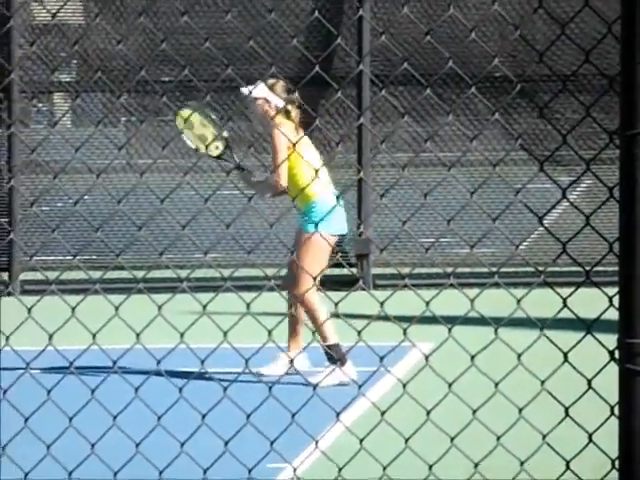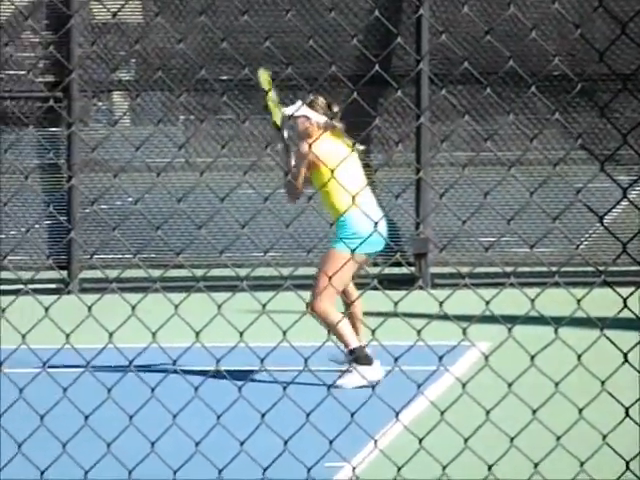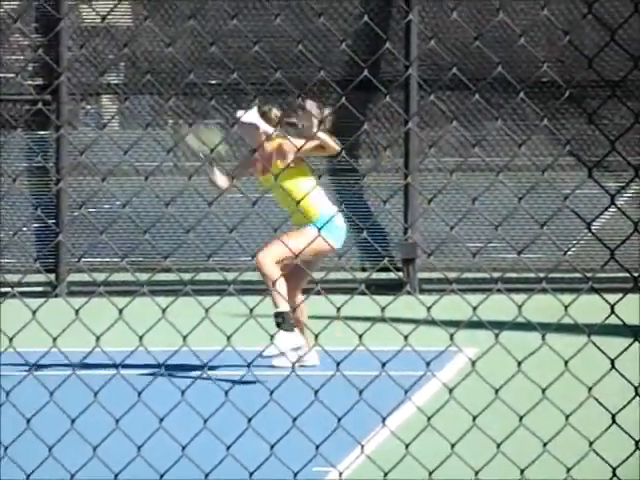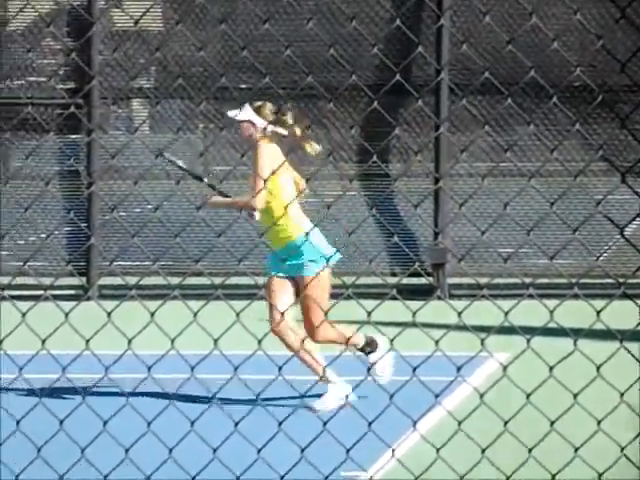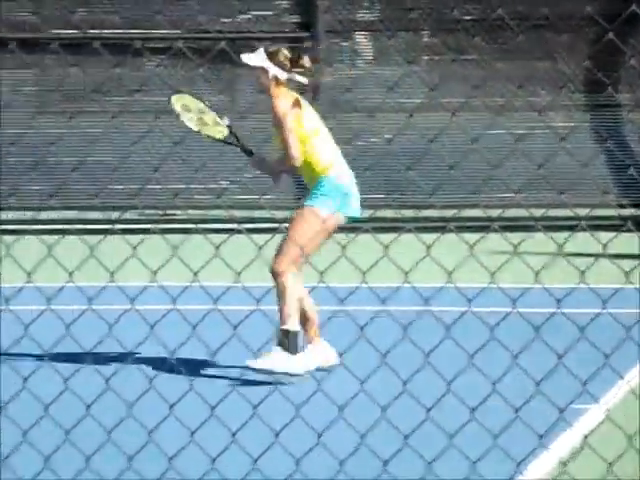
dt=0.7s
person 1, frame 1
left shoulder: (280, 130)
right shoulder: (288, 128)
left elbow: (280, 182)
left wrist: (254, 183)
right wrist: (261, 186)
left hip: (321, 211)
right hip: (321, 210)
left knee: (304, 288)
right knee: (293, 282)
left ankle: (341, 364)
right ankle: (294, 356)
person 1, frame 2
left shoulder: (308, 147)
right shoulder: (341, 140)
left elbow: (293, 194)
left wrist: (294, 163)
left hip: (353, 226)
right hip: (374, 224)
left knee: (320, 305)
right knee: (344, 286)
left ankle: (366, 365)
right ankle: (357, 352)
person 1, frame 3
left shoulder: (285, 146)
right shoulder: (257, 158)
left elbow: (334, 148)
right elbow: (225, 183)
left wrist: (314, 130)
right wrist: (214, 170)
left hip: (326, 225)
right hip: (315, 225)
left knee: (264, 259)
right knee: (290, 287)
left ankle: (287, 330)
right ankle: (302, 347)
person 1, frame 4
left shoulder: (265, 150)
right shoulder: (272, 153)
left elbow: (255, 202)
right elbow: (300, 186)
left wrist: (220, 202)
right wrist: (262, 208)
left hip: (304, 247)
right hip: (281, 253)
left knee: (317, 330)
right knee: (278, 326)
left ankle: (373, 346)
right ankle: (334, 384)
person 1, frame 5
left shoulder: (280, 104)
right shoulder: (291, 100)
left elbow: (293, 159)
left wrist: (270, 166)
right wrist: (276, 167)
left hip: (332, 188)
right hip: (333, 187)
left knee: (283, 266)
right knee: (284, 266)
right ankle: (315, 347)
